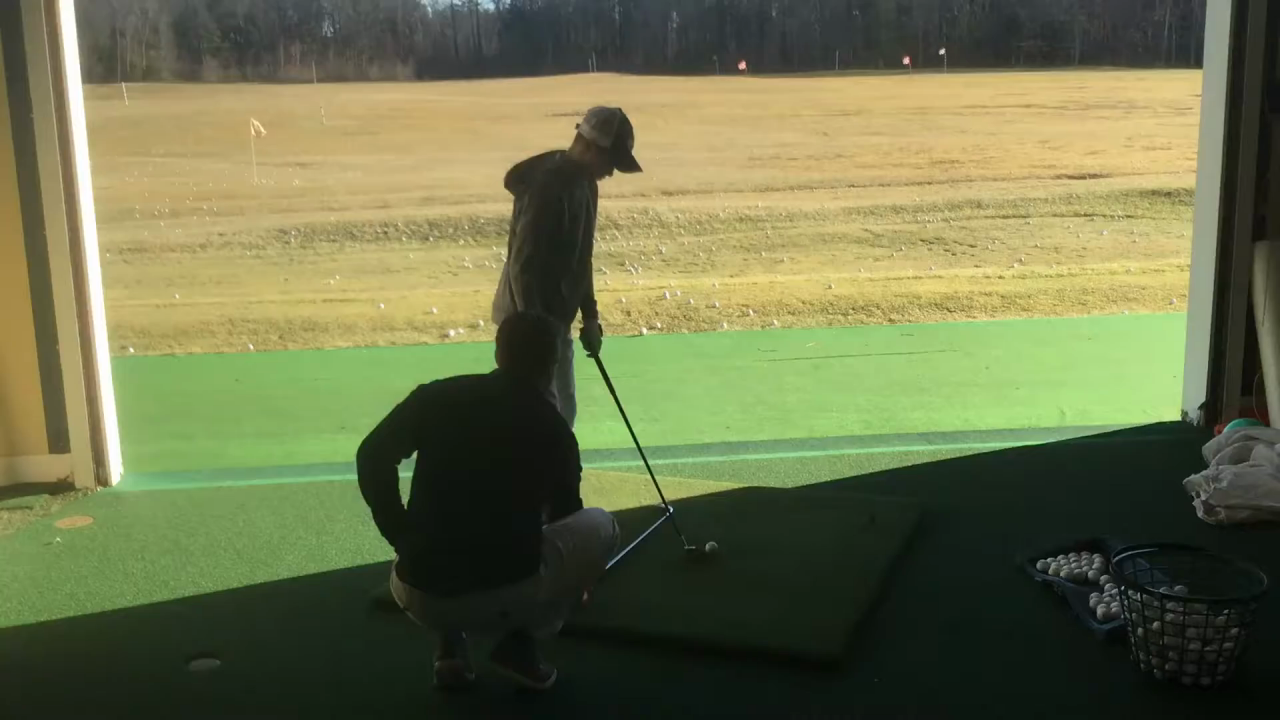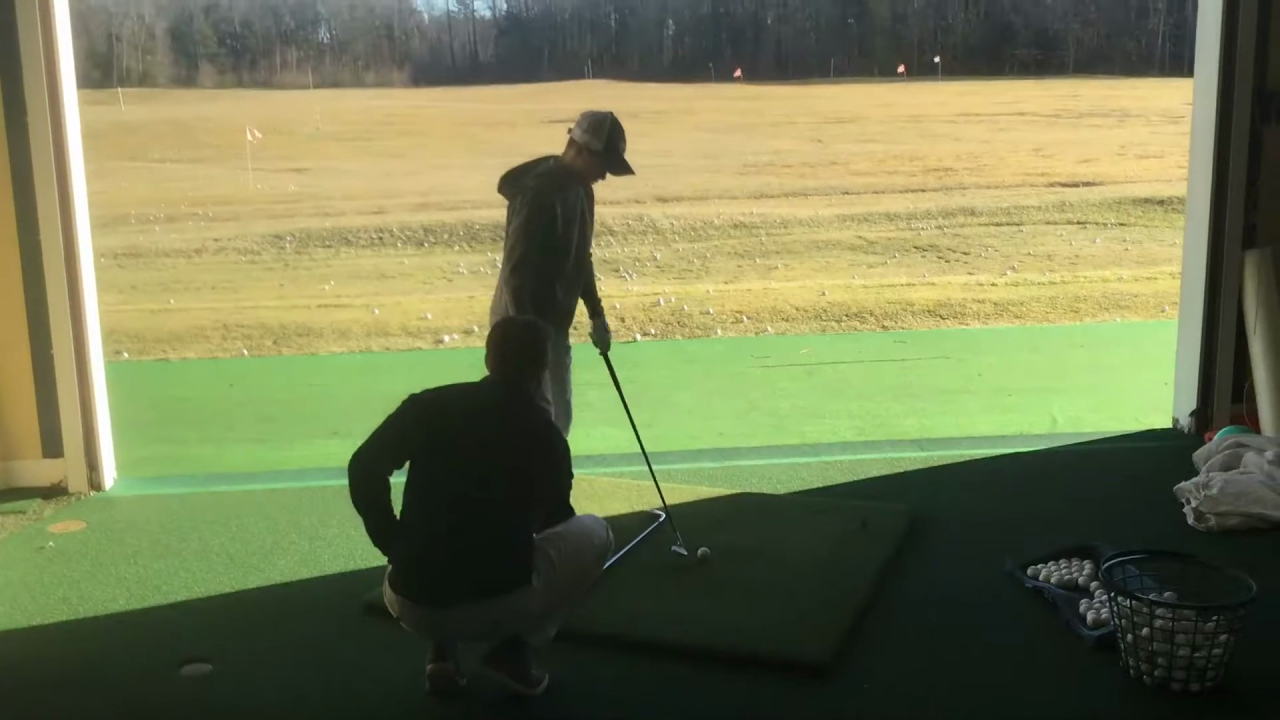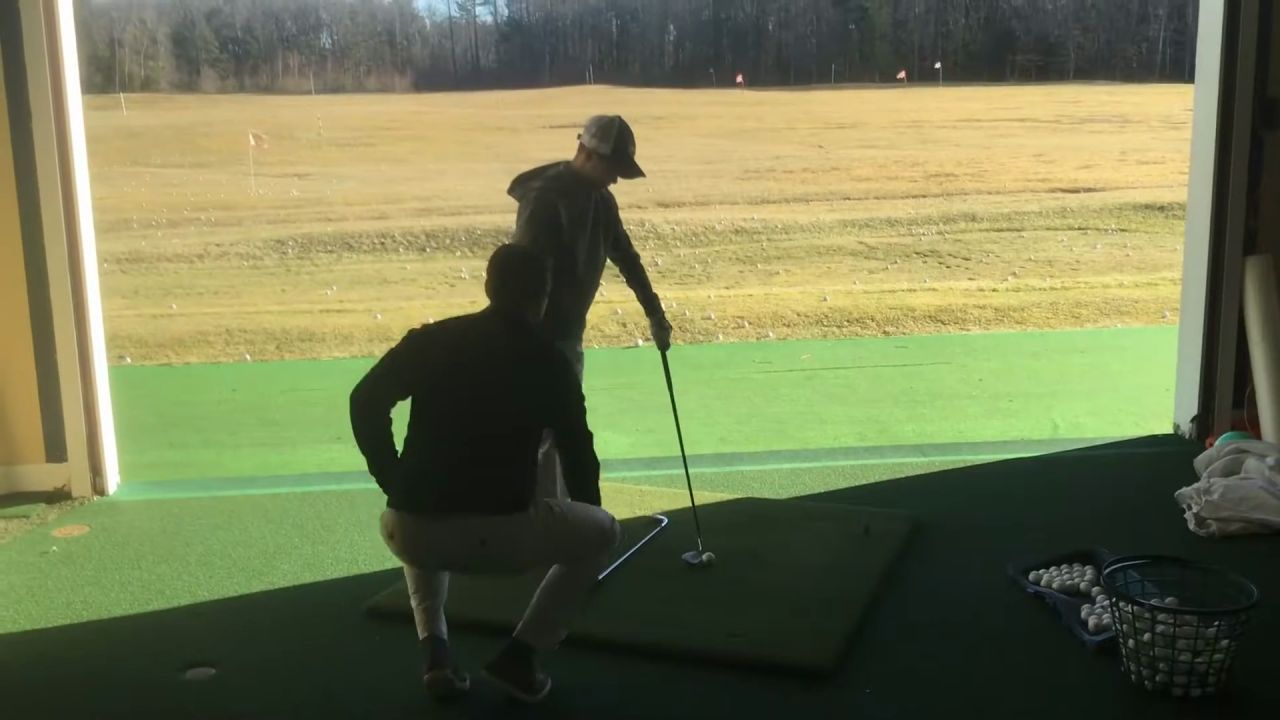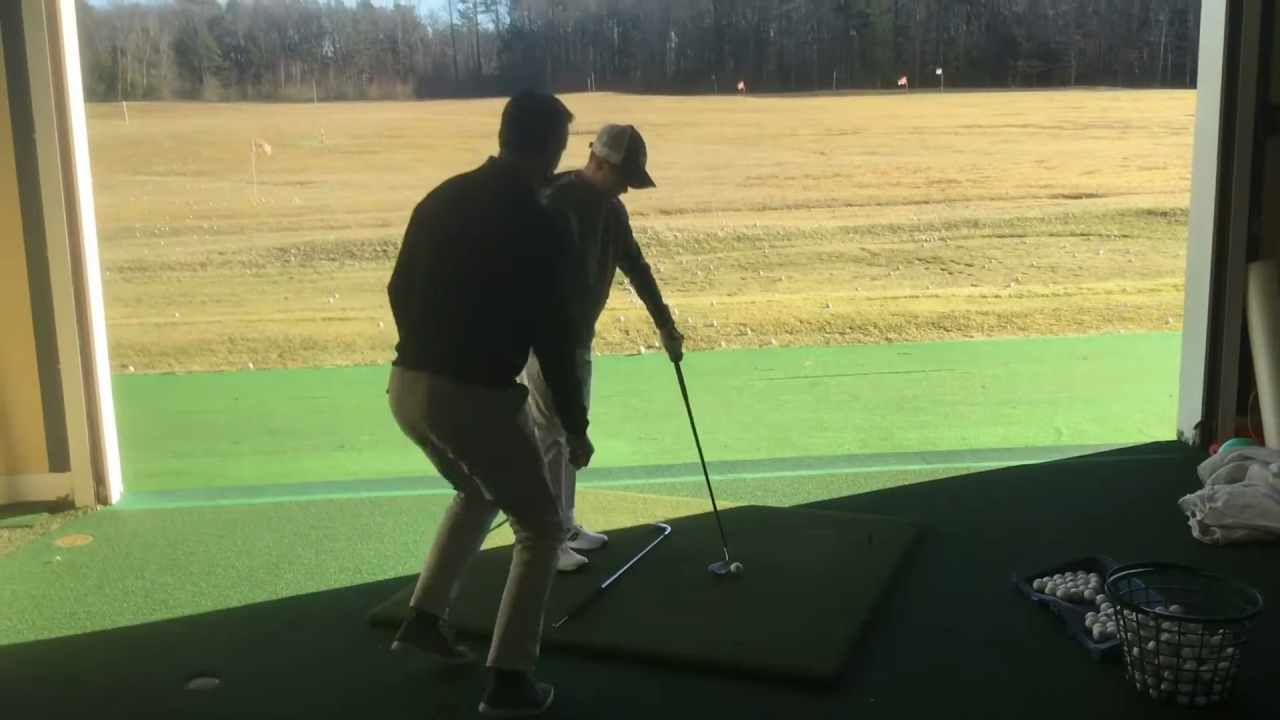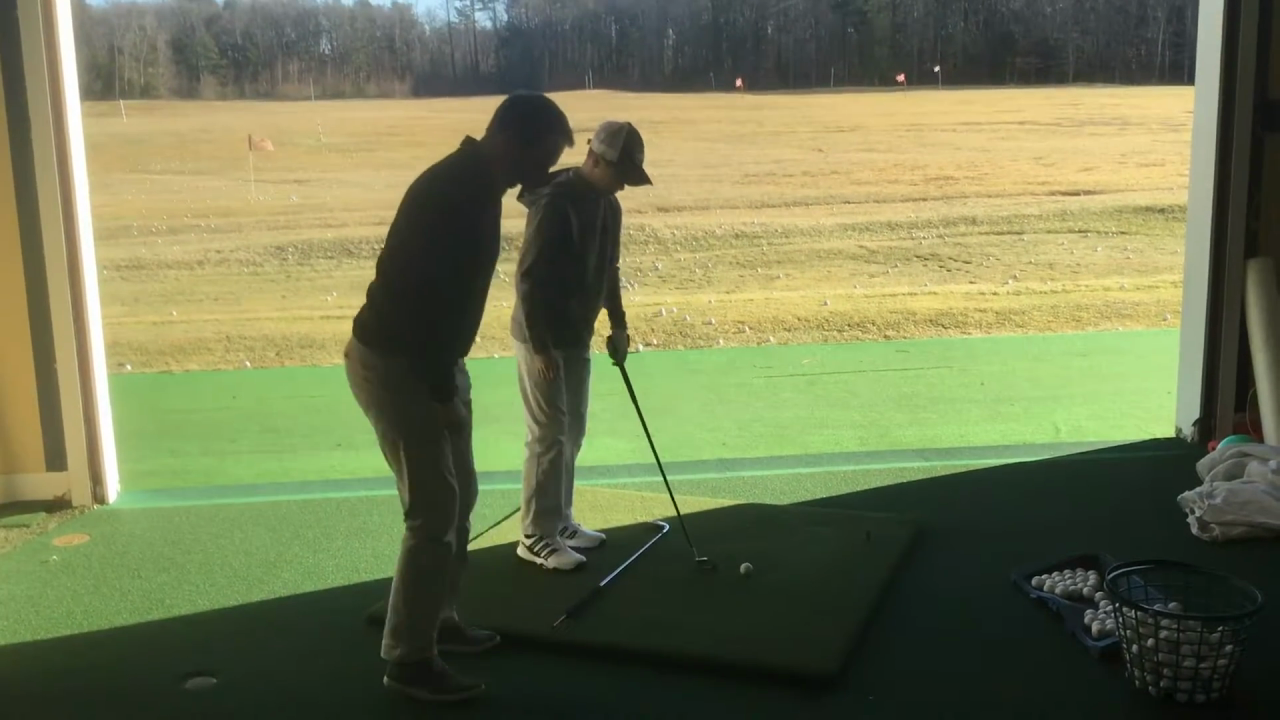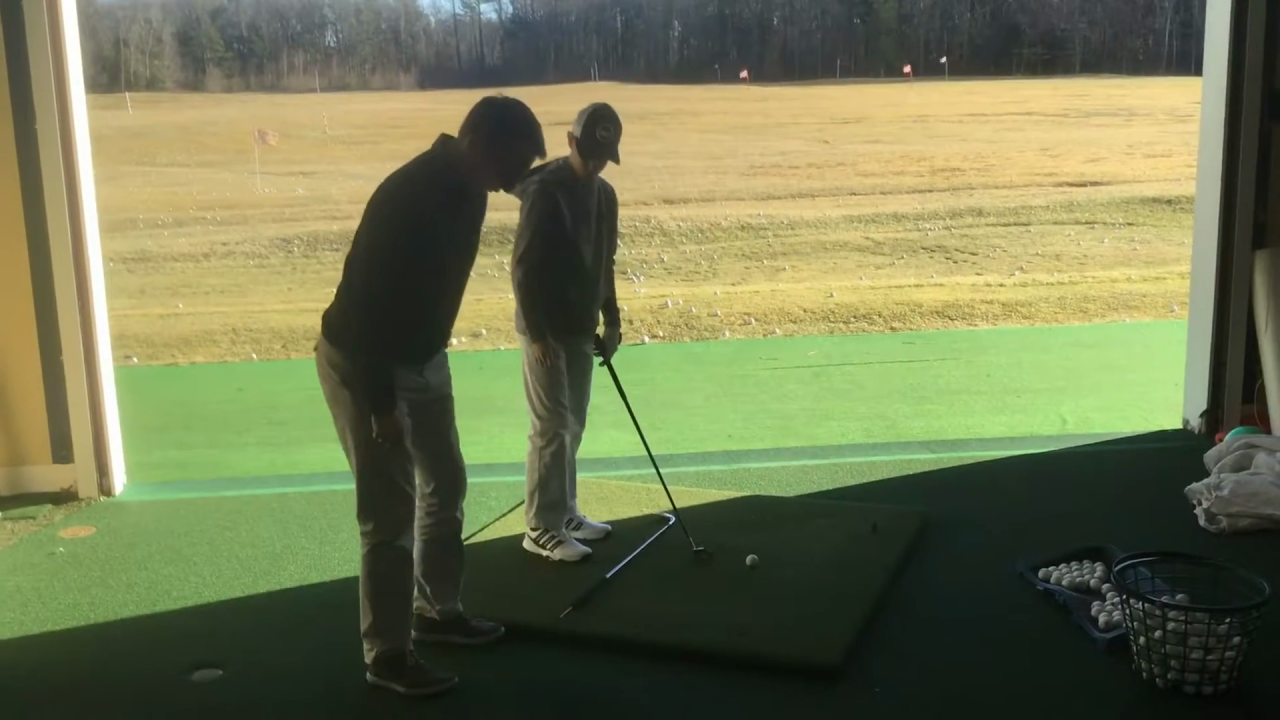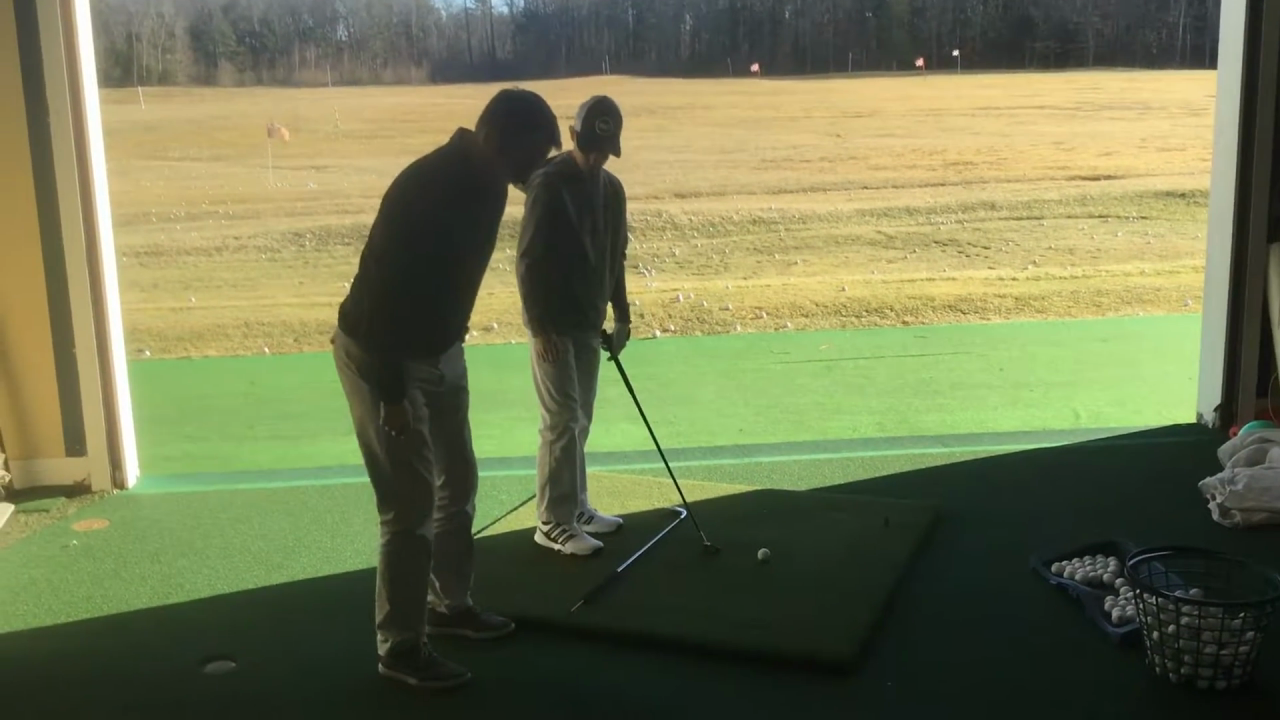
dt=0.5s
person 1, frame 1
left shoulder: (436, 396)
right shoulder: (553, 427)
left elbow: (372, 457)
right elbow: (567, 514)
left wrist: (402, 540)
right wrist: (575, 583)
left hip: (418, 595)
right hip: (509, 596)
right knee: (602, 526)
left ankle: (450, 644)
right ankle: (521, 642)
person 1, frame 2
left shoulder: (428, 406)
right shoulder: (545, 435)
left elbow: (364, 470)
right elbow: (556, 519)
left wrist: (395, 549)
left hip: (412, 606)
right hip: (501, 605)
right knee: (596, 533)
left ankle: (442, 649)
right ankle: (514, 646)
person 1, frame 3
left shoulder: (430, 339)
right shoulder: (548, 361)
left elbow: (365, 403)
right elbow: (575, 445)
left wrist: (395, 486)
right wrist: (585, 506)
left hip: (409, 527)
right hip: (498, 527)
right knee: (599, 531)
left ankle: (435, 653)
right ankle: (519, 656)
person 1, frame 4
left shoulder: (440, 200)
right shoulder: (536, 226)
left elbow: (399, 288)
right elbow: (555, 333)
right wrist: (576, 425)
left hip: (408, 386)
right hip: (476, 396)
left knee: (478, 495)
right knee: (541, 527)
left ankle: (424, 620)
person 1, frame 5
left shoulder: (484, 188)
right shoulder: (444, 192)
right elbow: (413, 294)
left wrist: (447, 379)
right wrist: (441, 392)
left hip: (438, 361)
right hip: (393, 362)
left knee: (458, 493)
right knee: (433, 507)
left ankle: (435, 618)
right ankle: (406, 656)
person 1, frame 6
left shoulder: (465, 191)
right shoulder: (408, 198)
right elbow: (366, 301)
right wrist: (381, 403)
left hip: (422, 358)
right hip: (364, 363)
left knee: (444, 483)
right knee: (389, 510)
left ankle: (437, 608)
right ankle: (385, 653)
person 1, frame 7
left shoulder: (485, 185)
right shoulder: (425, 189)
right elbow: (383, 292)
left wrist: (450, 343)
right wrist: (392, 391)
left hip: (439, 350)
right hip: (382, 354)
left knee: (456, 481)
right knee: (411, 500)
left ankle: (448, 603)
right ankle: (399, 645)
person 2, frame 1
left shoulder: (584, 186)
right shoulder: (545, 189)
right elbow: (523, 267)
left wrist: (590, 316)
left hip: (555, 319)
left knee: (563, 412)
person 2, frame 2
left shoulder: (581, 191)
right shoulder: (537, 194)
right elbow: (515, 272)
left wrist: (596, 315)
left hip: (555, 325)
left knee: (559, 417)
person 2, frame 3
left shoulder: (600, 199)
right shoulder: (545, 197)
left elbow: (625, 254)
left wrist: (654, 311)
left hip: (568, 328)
right hip: (537, 329)
person 2, frame 4
left shoulder: (611, 209)
right shoulder: (555, 205)
left elbow: (635, 266)
left wrist: (664, 322)
left hip: (578, 337)
left knee: (574, 434)
right knee: (550, 436)
left ankle: (562, 523)
person 2, frame 5
left shoulder: (608, 206)
right shoulder: (554, 204)
right elbow: (529, 278)
left wrist: (618, 325)
right wrist: (541, 345)
left hip: (577, 337)
right hip: (543, 338)
left knee: (572, 433)
right knee: (549, 435)
left ankle: (560, 521)
right ankle: (536, 536)
person 2, frame 6
left shoulder: (604, 195)
right shoulder: (544, 192)
right elbow: (524, 268)
left wrist: (610, 321)
right wrist: (538, 334)
left hip: (581, 329)
right hip: (546, 330)
left knee: (572, 425)
right knee: (551, 428)
left ankle: (565, 513)
right ankle: (542, 528)
person 2, frame 7
left shoulder: (611, 189)
right shoulder: (548, 186)
right elbow: (529, 262)
left wrist: (621, 314)
right wrist: (538, 327)
left hip: (589, 322)
right hip: (554, 323)
left knee: (580, 420)
right knee: (561, 421)
left ankle: (576, 507)
right ankle: (553, 522)
